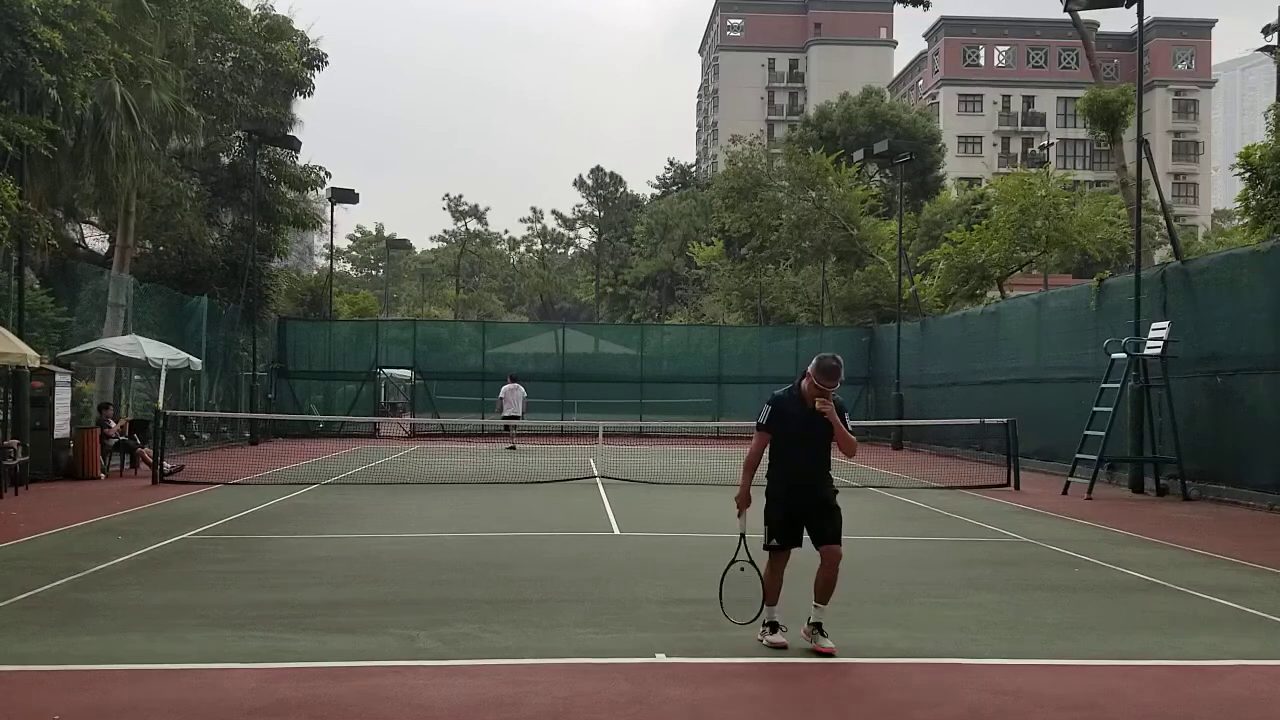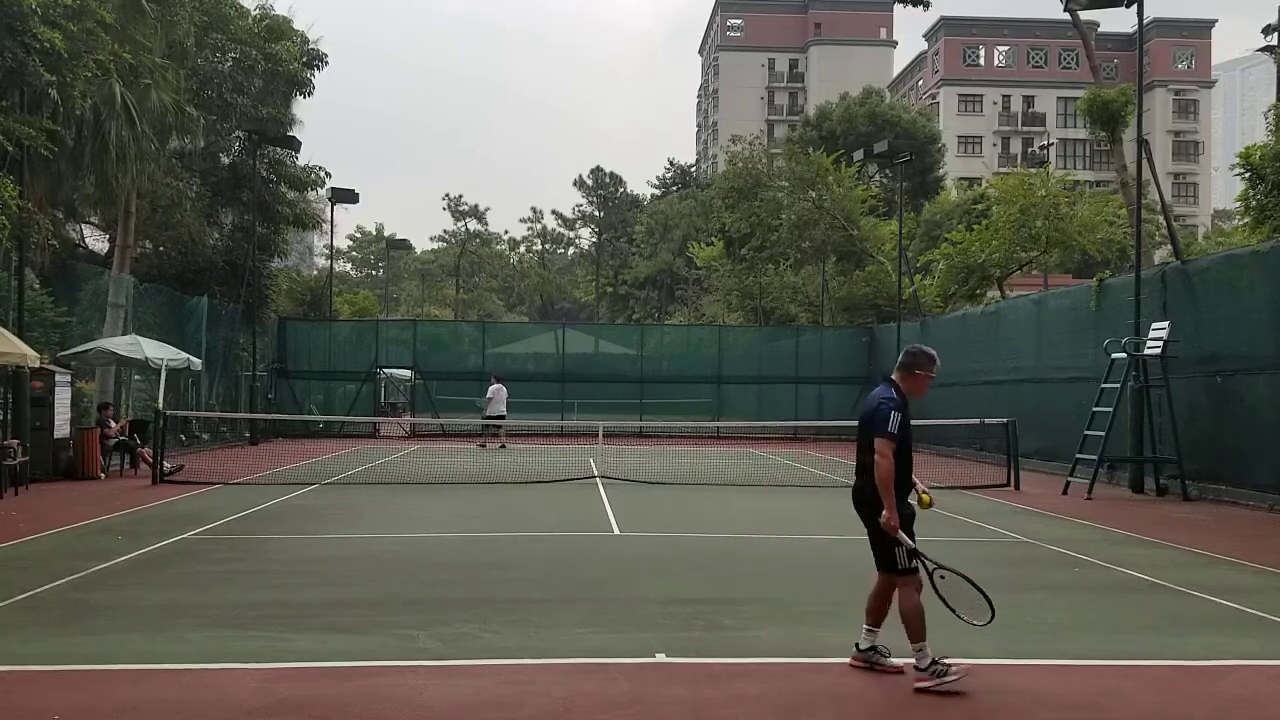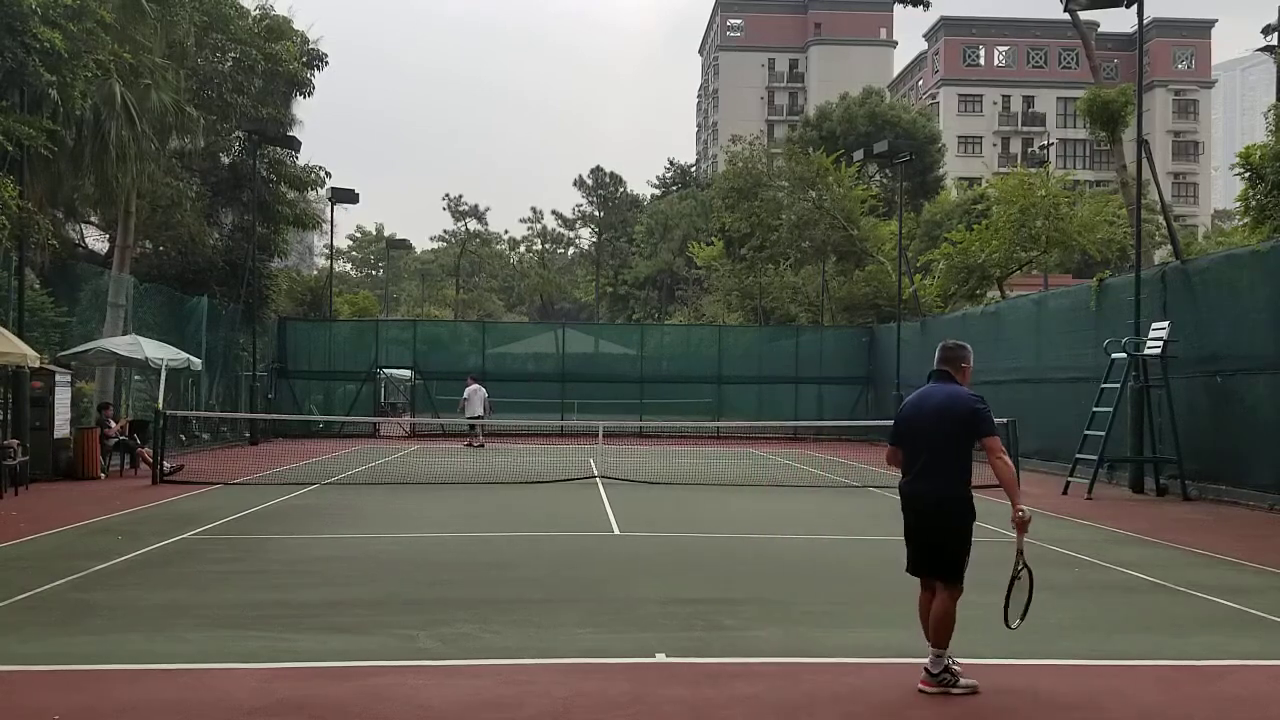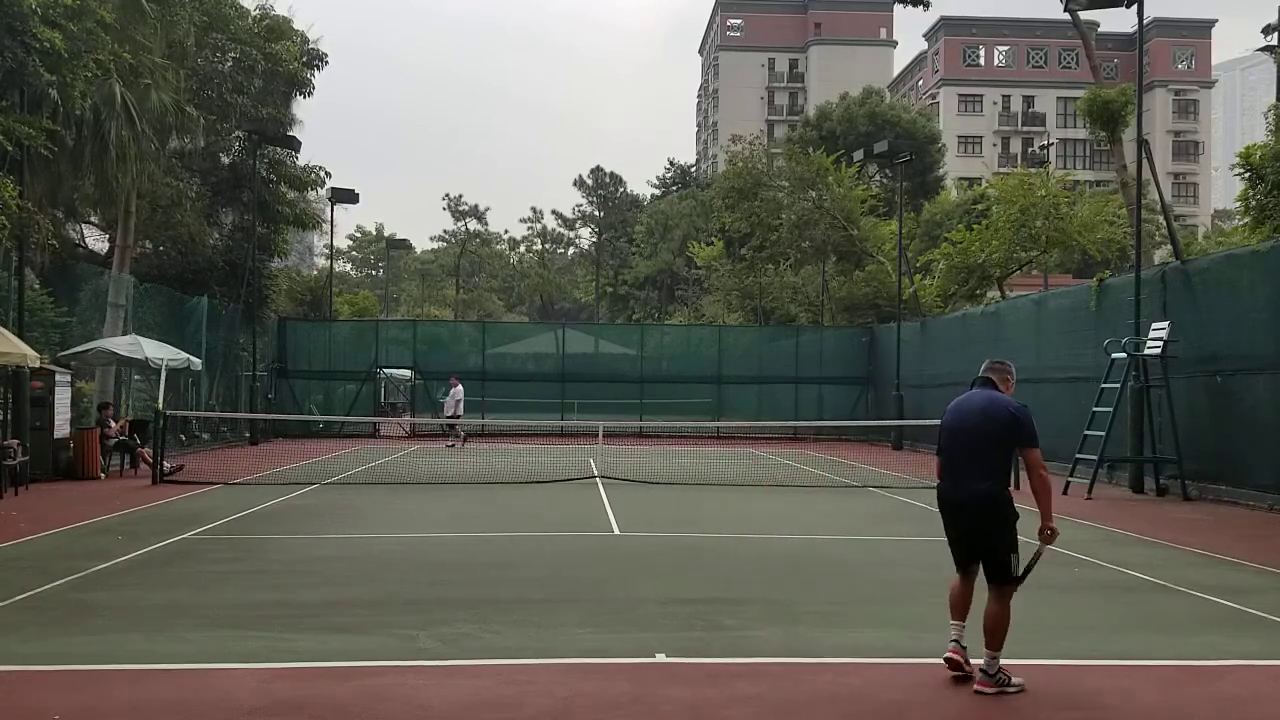
dt=0.7s
person 1, frame 1
left shoulder: (835, 407)
right shoulder: (779, 401)
left elbow: (850, 450)
right elbow: (758, 446)
left wrist: (834, 420)
right wrist: (744, 487)
left hip: (820, 492)
right hip: (781, 493)
left knee: (832, 555)
right knee: (778, 557)
left ankle: (815, 624)
right ankle: (770, 622)
person 1, frame 2
left shoulder: (884, 399)
right shoulder: (891, 404)
right elbow: (883, 457)
left wrist: (913, 483)
right wrist: (890, 508)
left hip: (874, 498)
right hip: (881, 502)
left knee: (890, 575)
right knee: (910, 580)
left ankle: (866, 648)
right ankle: (926, 667)
person 1, frame 3
left shoulder: (910, 402)
right shoulder: (970, 402)
left elbow: (892, 457)
right elbow: (998, 456)
right wrist: (1017, 504)
left hip: (914, 503)
right hip: (950, 505)
left knee: (929, 585)
right knee: (948, 589)
left ankle: (937, 661)
right ankle: (936, 672)
person 1, frame 4
left shoulder: (953, 407)
right shoulder: (1015, 410)
right elbow: (1037, 471)
right wrist: (1046, 519)
left hip: (951, 503)
right hip: (990, 504)
left knee: (965, 573)
right knee: (1001, 588)
left ankle: (956, 644)
right ankle: (990, 672)
